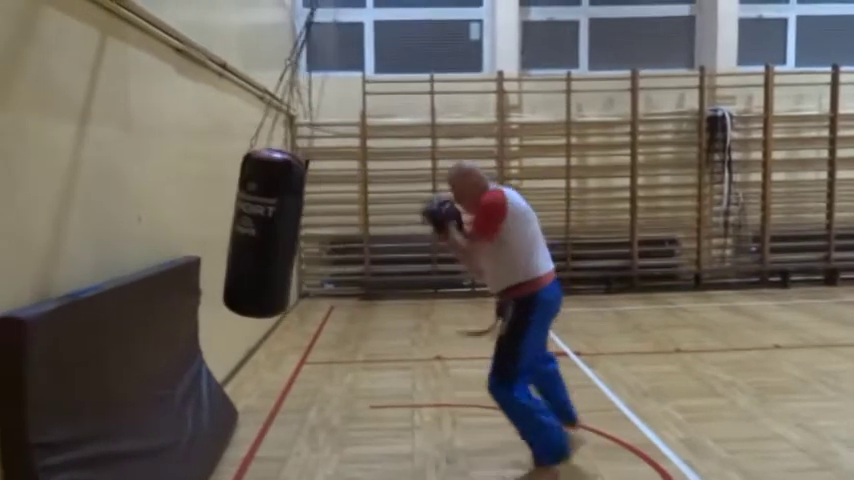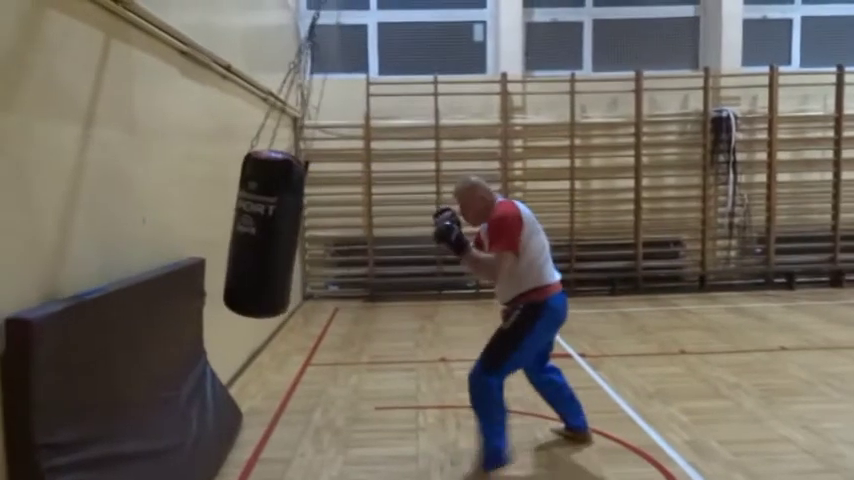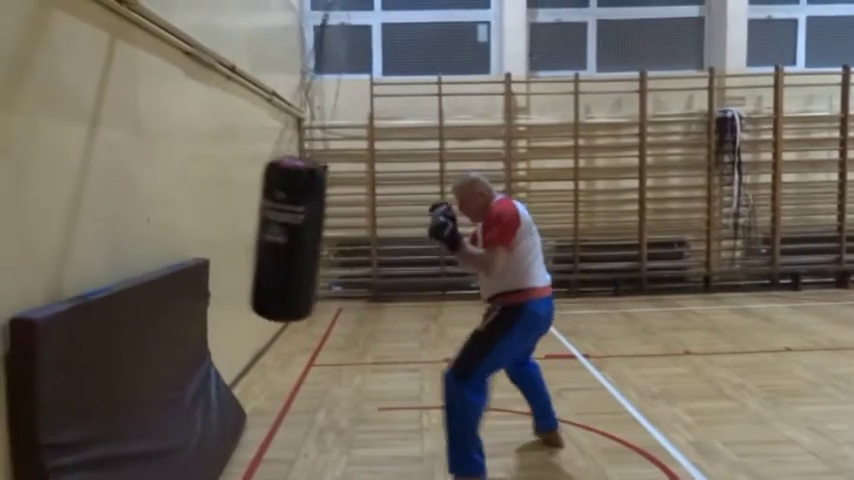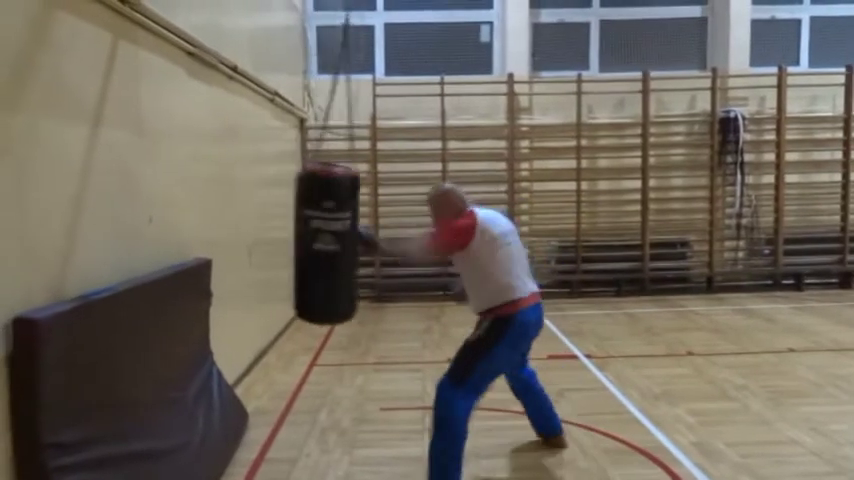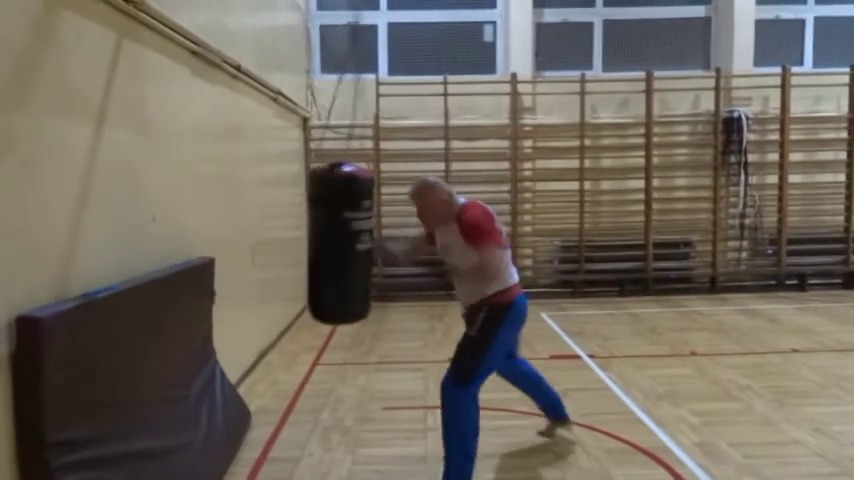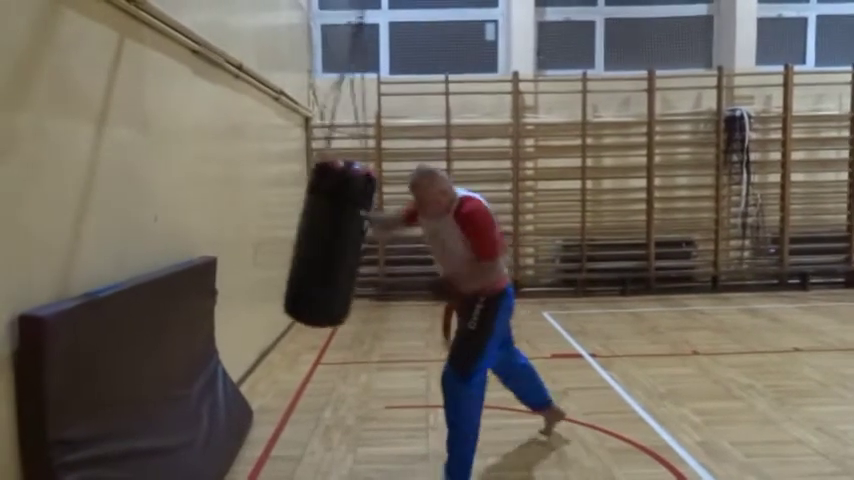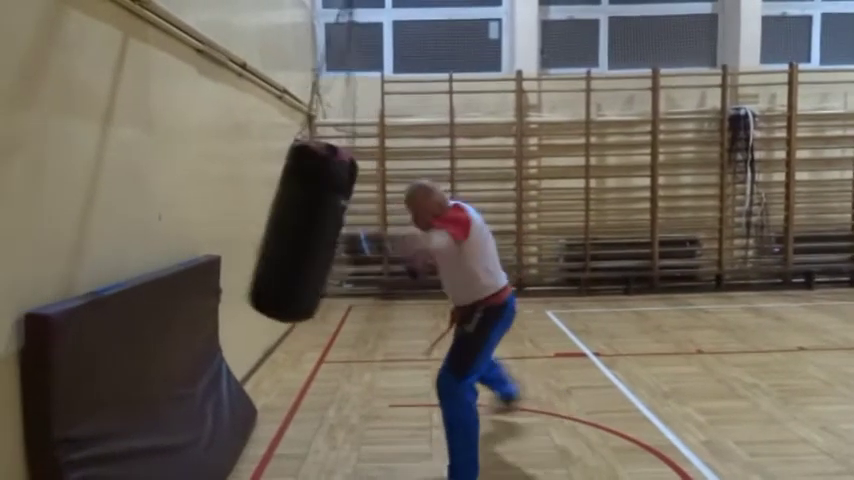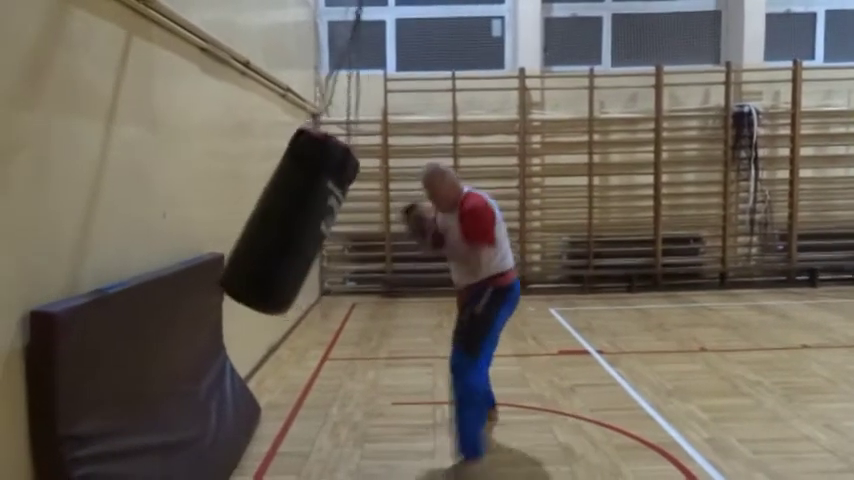
dt=0.2s
person 1, frame 1
left shoulder: (492, 203)
right shoulder: (498, 200)
left elbow: (471, 258)
right elbow: (475, 253)
left wrist: (446, 227)
right wrist: (451, 225)
left hip: (528, 299)
right hip: (541, 292)
left knee: (505, 383)
right knee: (535, 357)
left ankle: (553, 453)
right ankle: (565, 420)
person 1, frame 2
left shoulder: (505, 214)
right shoulder: (493, 222)
left elbow: (496, 272)
right elbow: (482, 267)
left wrist: (461, 246)
right wrist: (459, 242)
left hip: (536, 307)
right hip: (548, 303)
left knee: (485, 377)
right knee: (538, 366)
left ankle: (494, 458)
right ankle: (578, 428)
person 1, frame 3
left shoulder: (503, 211)
right shoulder: (506, 213)
left elbow: (490, 265)
right elbow: (475, 261)
left wrist: (455, 242)
right wrist: (446, 228)
left hip: (518, 311)
right hip: (542, 306)
left knee: (461, 381)
right knee: (521, 366)
right ankle: (549, 430)
person 1, frame 4
left shoulder: (467, 223)
right shoulder: (491, 216)
left elbow: (419, 249)
left wrist: (374, 242)
left hip: (507, 319)
right hip: (530, 310)
left knee: (454, 392)
right knee: (516, 371)
right ankle: (553, 433)
person 1, frame 5
left shoulder: (474, 216)
right shoulder: (444, 217)
left elbow: (492, 262)
right elbow: (421, 247)
left wrist: (456, 268)
left hip: (499, 308)
right hip: (493, 305)
left knee: (458, 387)
right knee: (509, 363)
right ankle: (557, 415)
person 1, frame 6
left shoulder: (473, 211)
right shoulder: (431, 206)
left elbow: (494, 268)
right elbow: (392, 222)
left wrist: (453, 284)
right wrist: (366, 217)
left hip: (489, 299)
right hip: (475, 298)
left knee: (459, 381)
right knee: (505, 357)
right ankle: (549, 409)
person 1, frame 7
left shoulder: (455, 216)
right shoulder: (449, 218)
left elbow: (434, 247)
right elbow: (436, 254)
right wrist: (421, 262)
left hip: (490, 308)
right hip: (481, 306)
left knee: (453, 384)
right knee: (475, 360)
right ankle: (508, 395)
person 1, frame 8
left shoulder: (475, 206)
right shoulder: (444, 209)
left elbow: (476, 261)
right elbow: (434, 243)
left wrist: (443, 244)
right wrist: (419, 226)
left hip: (496, 290)
right hip: (476, 290)
left knee: (465, 364)
right knee: (465, 352)
left ankle: (472, 455)
right ankle: (484, 407)
